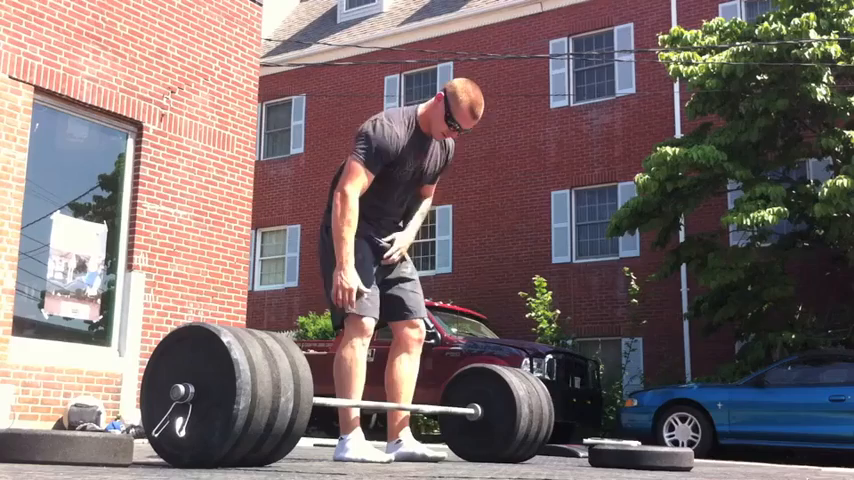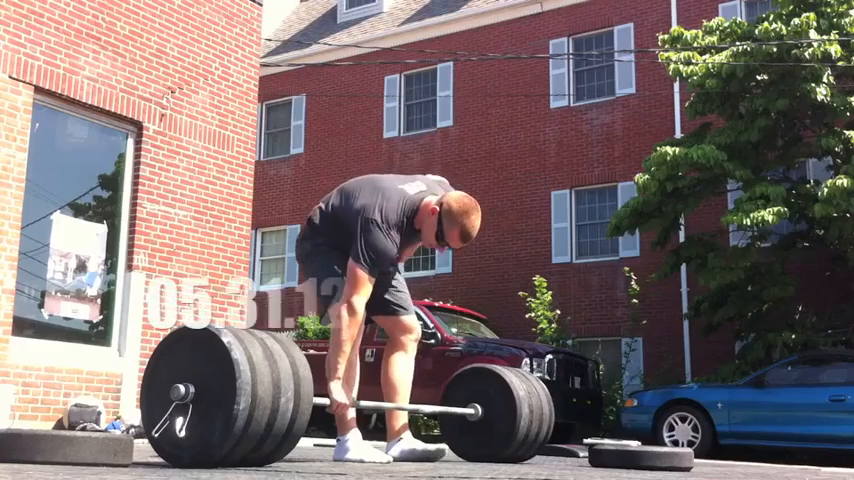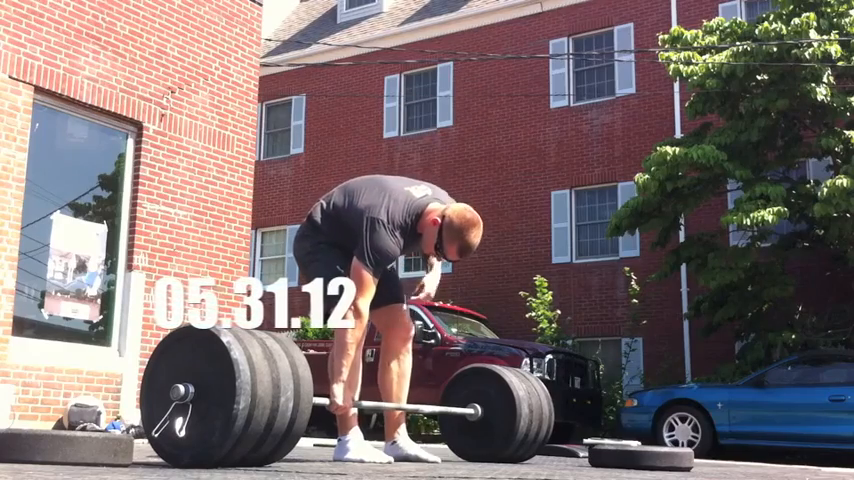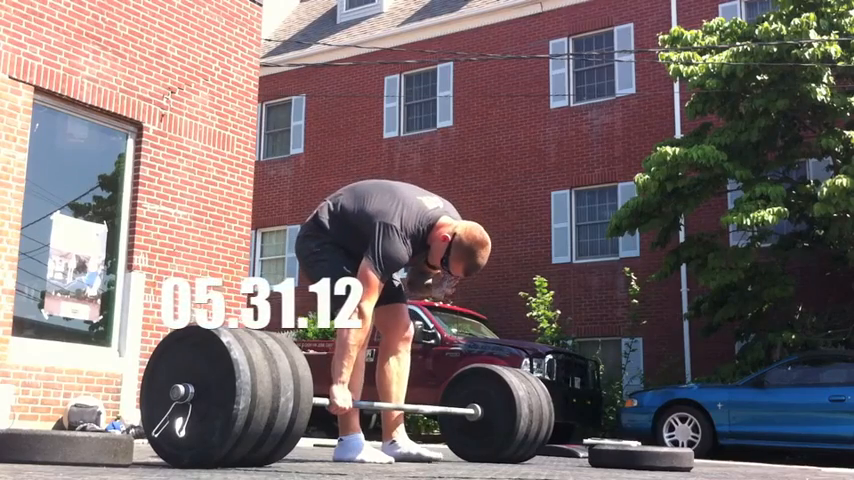
dt=0.5s
person 1, frame 1
left shoulder: (445, 147)
right shoulder: (387, 133)
right elbow: (346, 194)
left wrist: (408, 234)
right wrist: (342, 266)
left hip: (391, 241)
right hip: (351, 236)
left knee: (411, 334)
right knee: (359, 327)
left ankle: (398, 438)
right ankle: (349, 439)
person 1, frame 2
left shoulder: (445, 198)
right shoulder: (382, 226)
right elbow: (353, 305)
left wrist: (409, 246)
right wrist: (336, 380)
left hip: (367, 252)
right hip: (324, 243)
left knee: (408, 332)
right knee: (349, 322)
left ankle: (398, 438)
right ankle: (348, 440)
person 1, frame 3
left shoulder: (448, 212)
right shoulder: (386, 228)
left elbow: (431, 252)
right elbow: (358, 306)
left wrist: (431, 273)
right wrist: (340, 383)
left hip: (362, 247)
right hip: (321, 242)
left knee: (402, 330)
right knee: (351, 321)
left ankle: (396, 439)
right ankle: (349, 440)
person 1, frame 4
left shoulder: (454, 226)
right shoulder: (395, 236)
left elbow: (416, 282)
right elbow: (361, 310)
left wrist: (436, 282)
right wrist: (340, 384)
left hip: (362, 245)
right hip: (323, 241)
left knee: (401, 332)
right knee: (357, 325)
left ankle: (394, 439)
right ankle: (349, 441)
